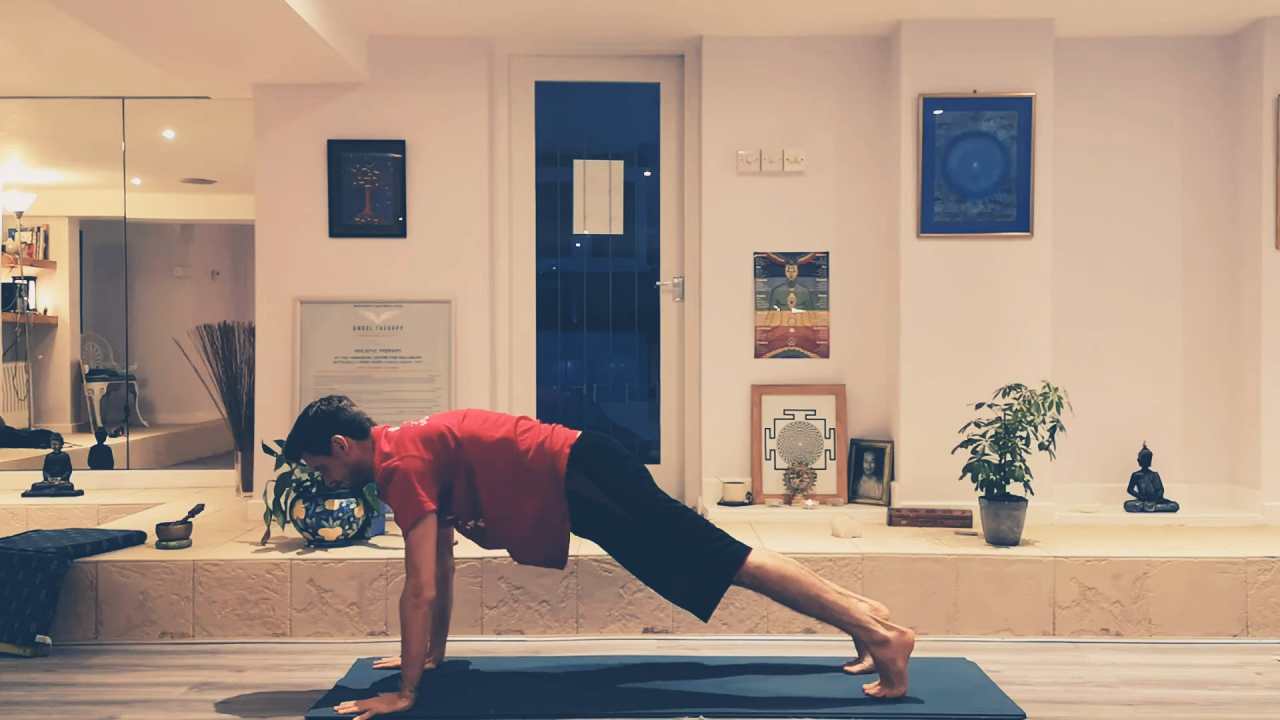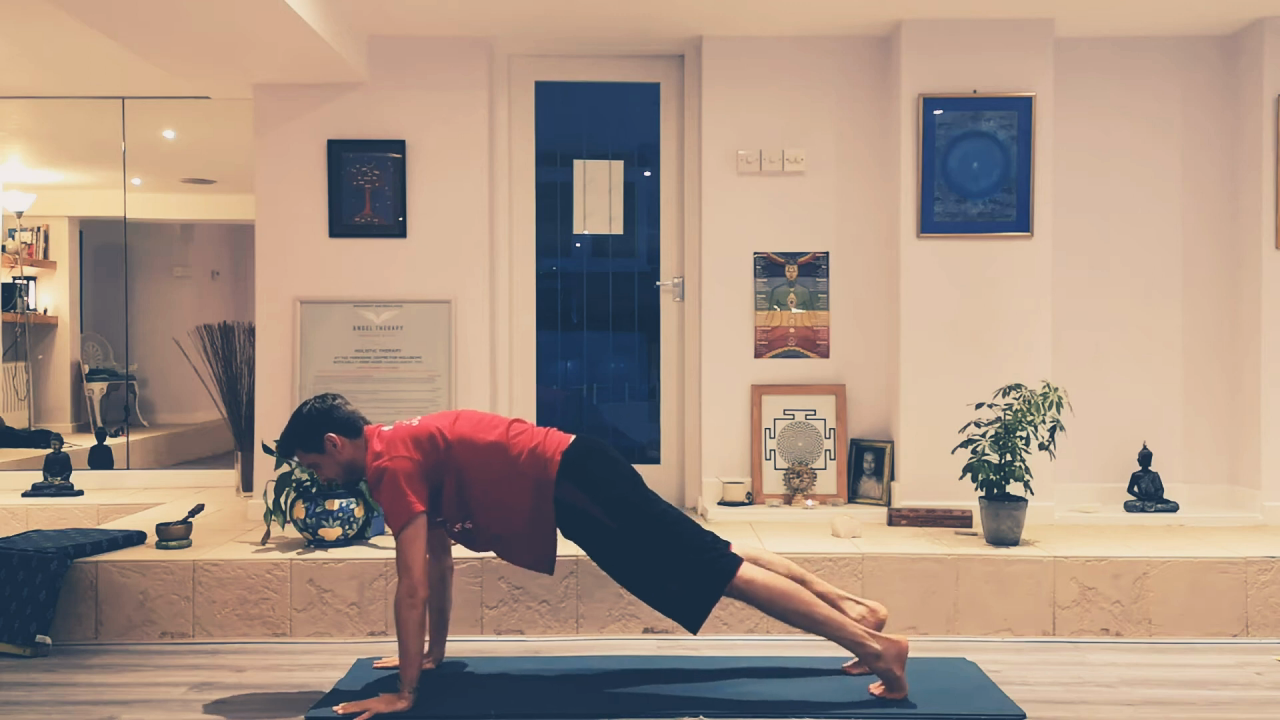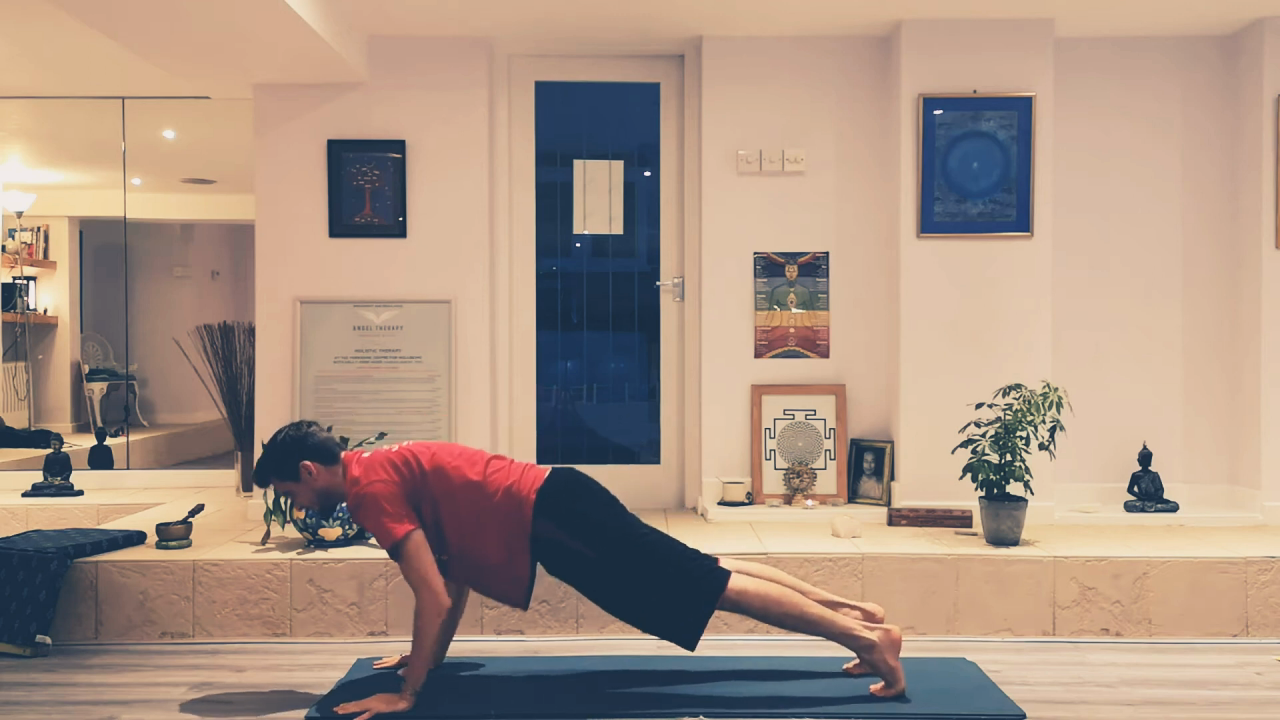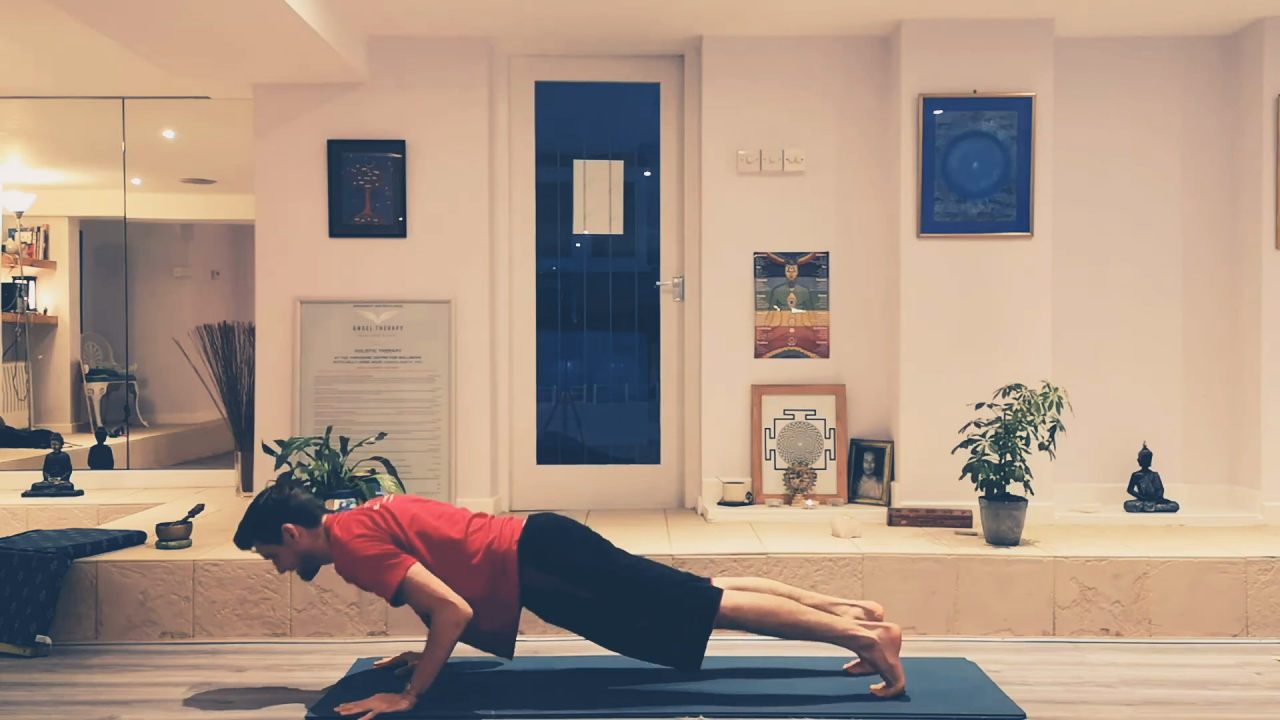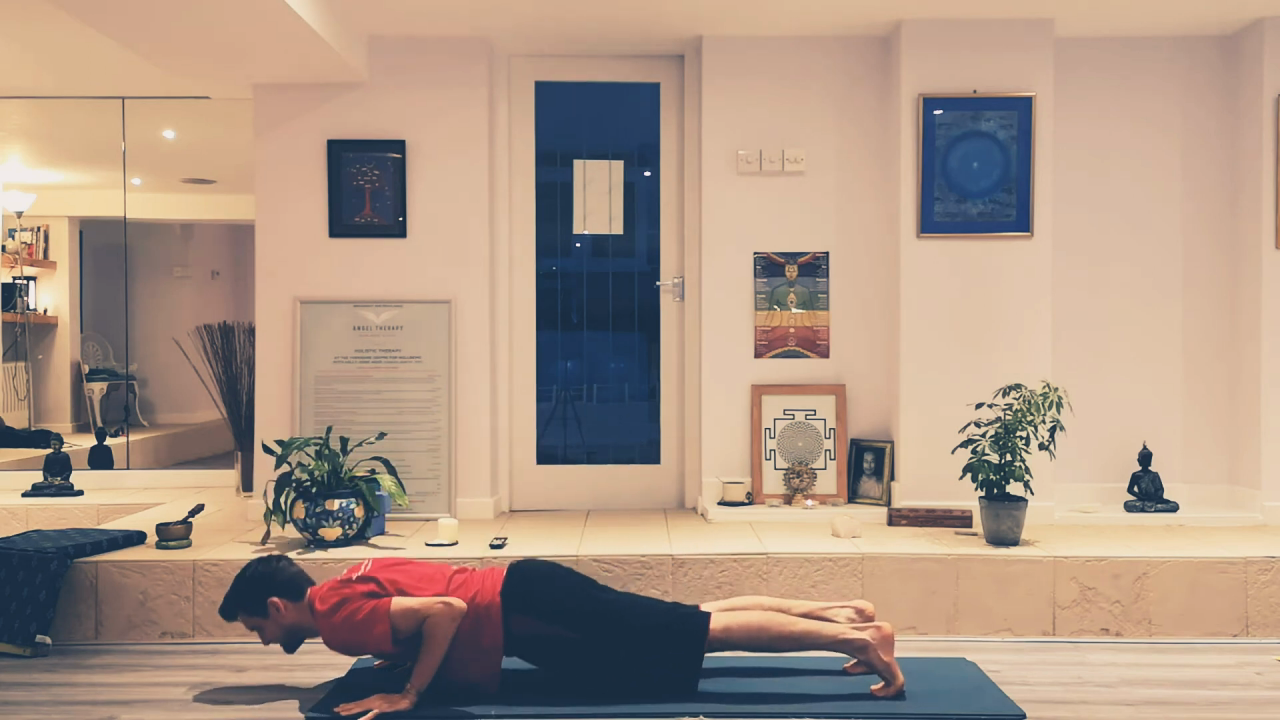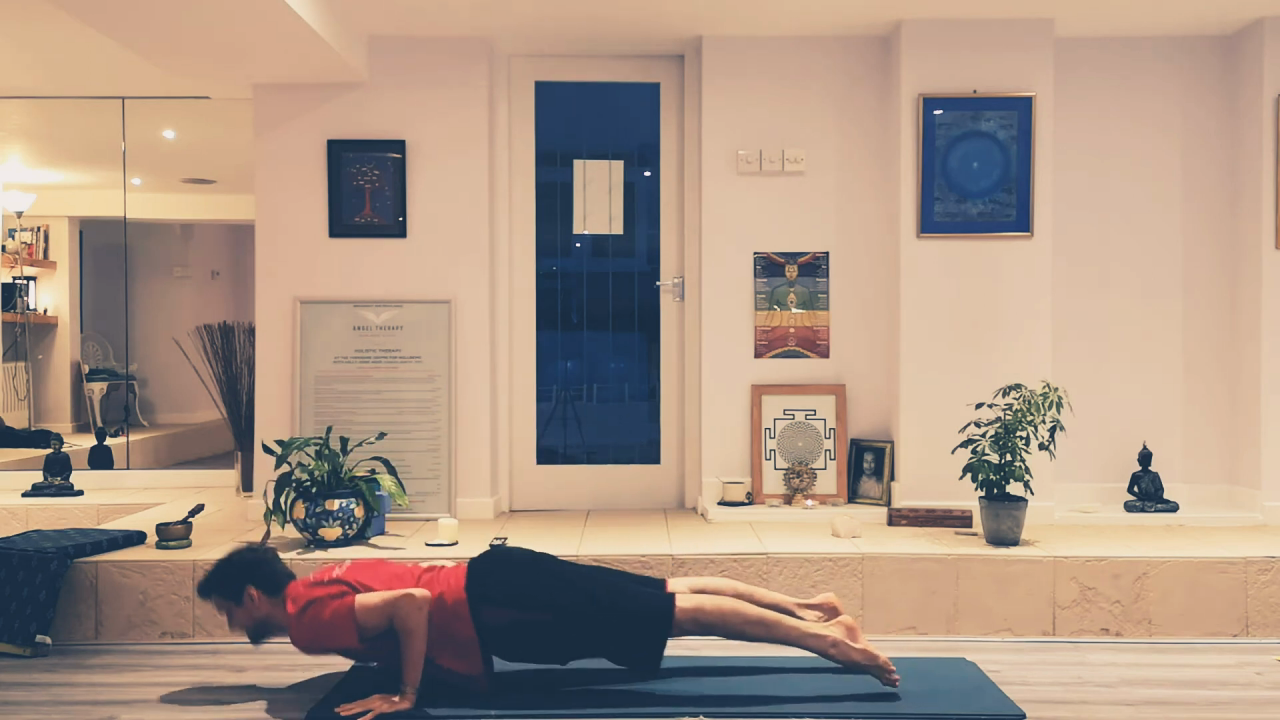
dt=0.4s
person 1, frame 1
left shoulder: (399, 465)
right shoulder: (415, 448)
left elbow: (420, 590)
right elbow: (441, 565)
right wrist: (433, 653)
left hip: (581, 478)
right hip: (580, 476)
left knee: (728, 564)
right knee: (729, 558)
left ankle: (879, 634)
right ankle: (861, 611)
person 1, frame 2
left shoulder: (388, 465)
right shoulder: (409, 447)
left elbow: (414, 590)
right elbow: (439, 563)
right wrist: (433, 654)
left hip: (572, 483)
right hip: (575, 472)
left knee: (721, 574)
right knee: (719, 557)
left ankle: (873, 646)
right ankle: (855, 609)
person 1, frame 3
left shoulder: (368, 487)
right shoulder: (385, 470)
left elbow: (436, 599)
right elbow: (455, 577)
right wrist: (428, 659)
left hip: (552, 516)
right hip: (554, 504)
left knee: (710, 589)
right knee: (712, 574)
left ankle: (866, 639)
right ankle: (854, 612)
person 1, frame 4
left shoulder: (352, 548)
right shoulder: (367, 522)
left elbow: (455, 610)
right wrist: (428, 653)
left hip: (538, 564)
right hip: (539, 547)
left knee: (711, 609)
right knee: (709, 597)
left ankle: (866, 636)
right ankle: (855, 612)
person 1, frame 5
left shoulder: (337, 618)
right shoulder: (353, 586)
left elbow: (445, 609)
right wrist: (418, 657)
left hip: (524, 611)
right hip: (522, 590)
left knee: (703, 631)
right knee: (699, 617)
left ankle: (856, 637)
right ankle: (843, 613)
person 1, frame 6
left shoulder: (304, 614)
right shoulder: (324, 578)
left elbow: (410, 607)
right wrist: (414, 663)
left hip: (493, 601)
right hip: (496, 576)
left knee: (667, 612)
right knee: (675, 597)
left ankle: (830, 641)
right ankle: (807, 612)
